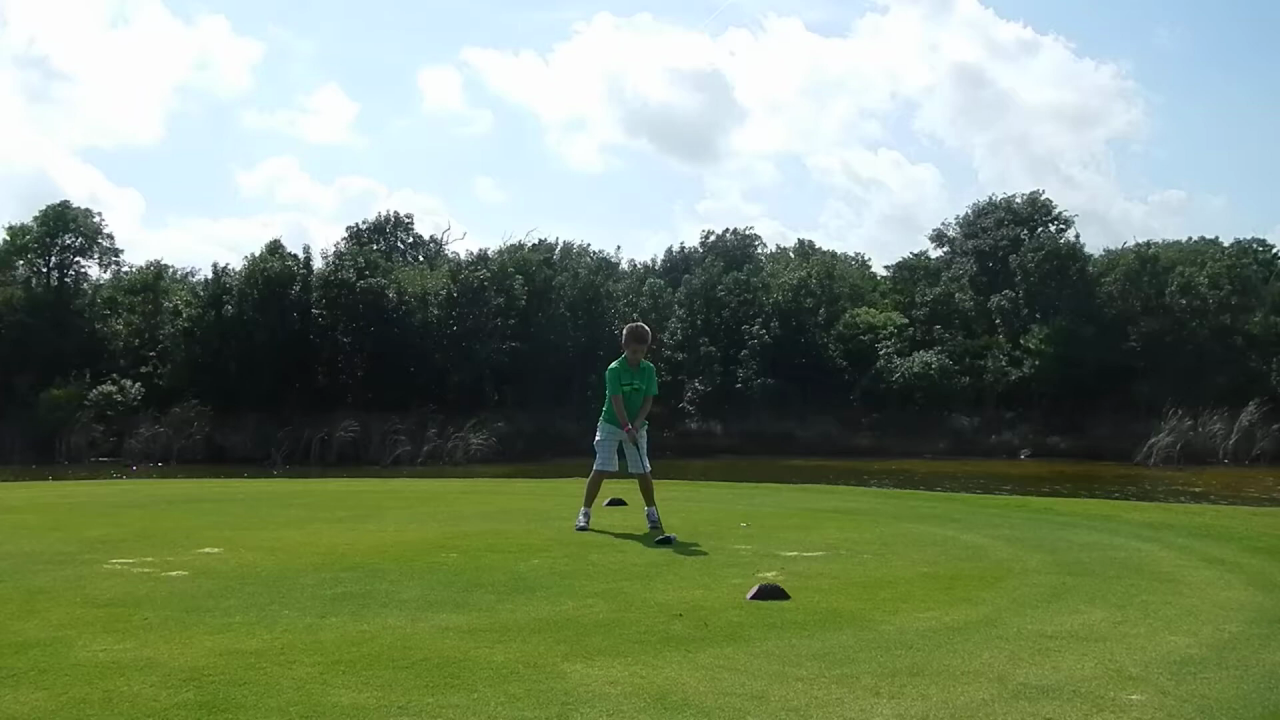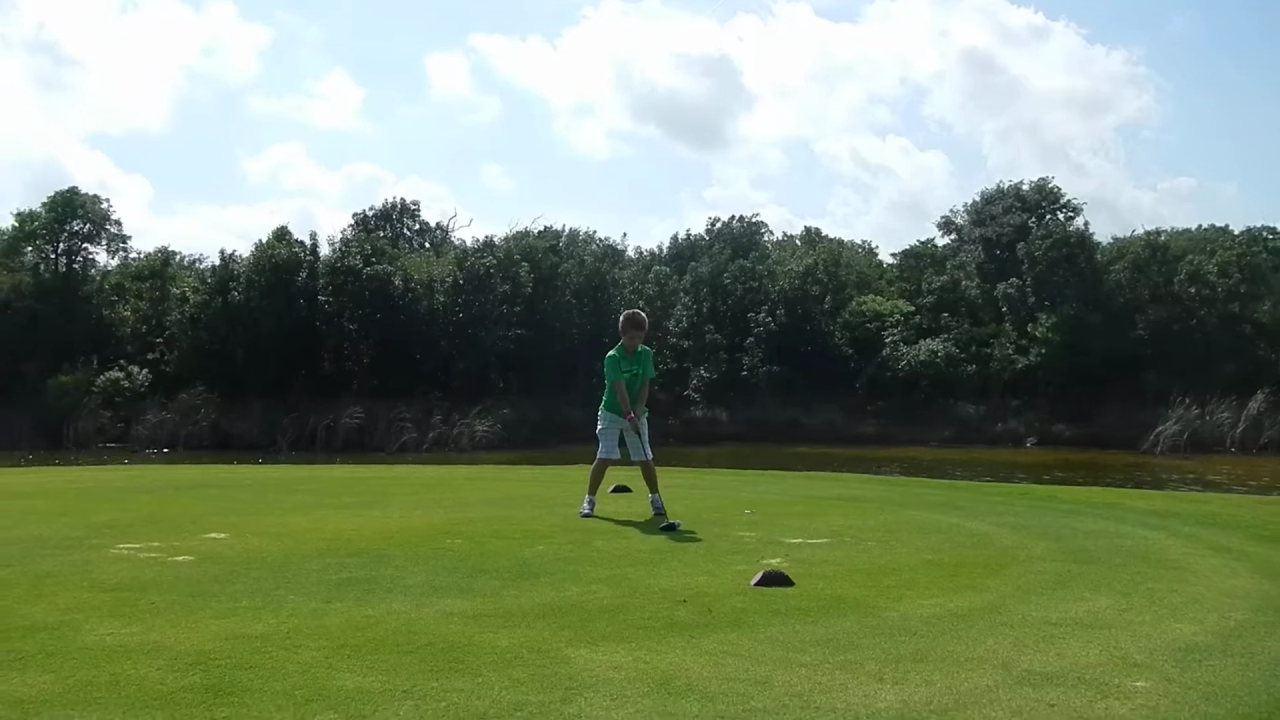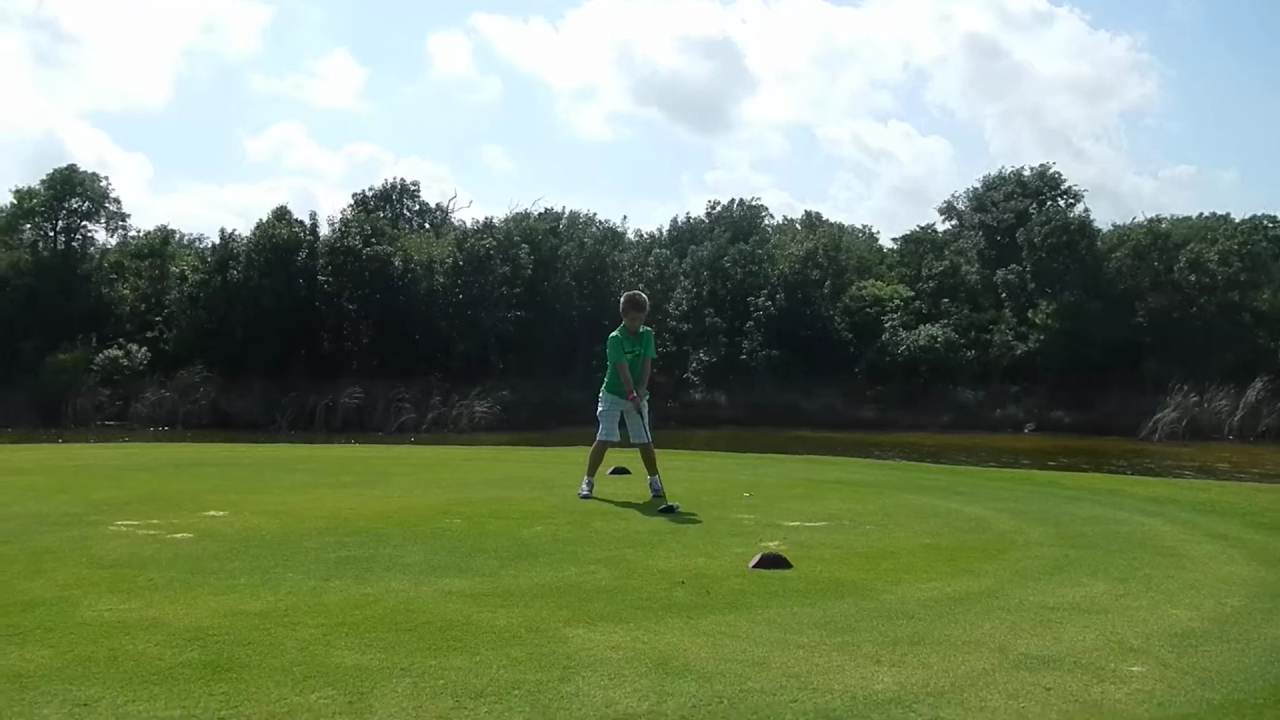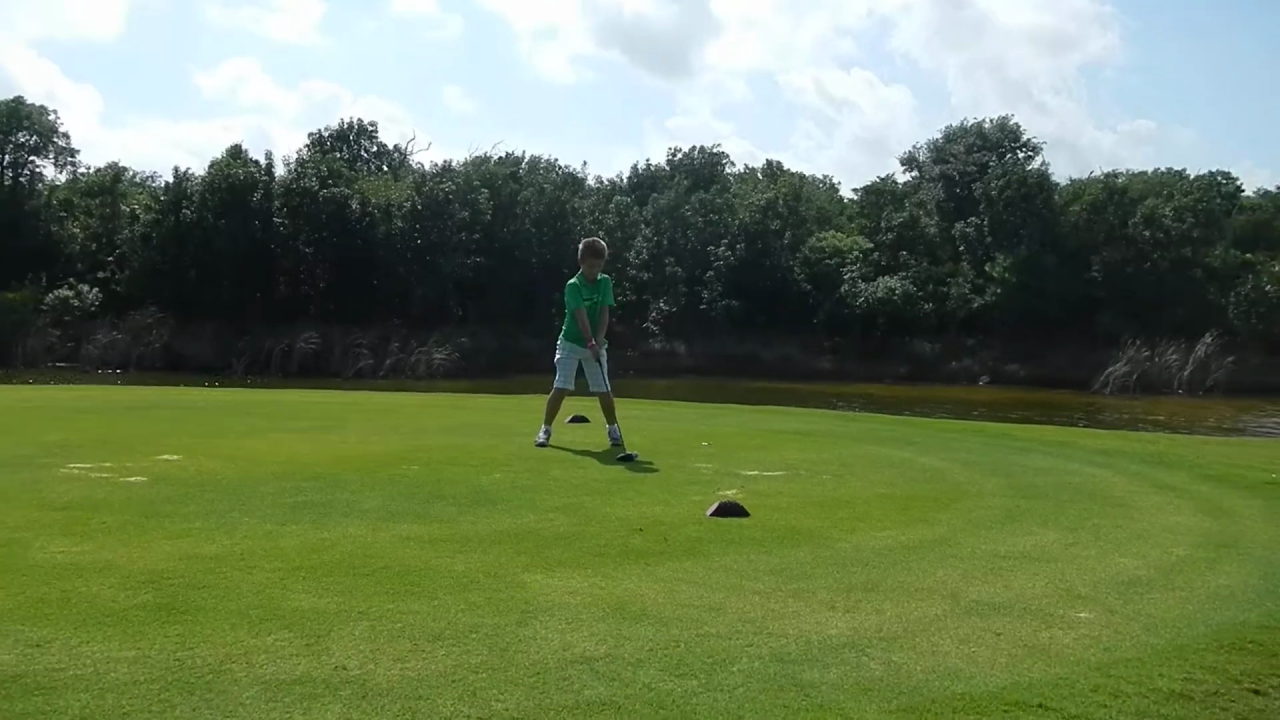
dt=0.3s
person 1, frame 1
left shoulder: (649, 369)
right shoulder: (614, 369)
left elbow: (648, 401)
right elbow: (617, 402)
left wrist: (637, 424)
right wrist: (627, 427)
left hip: (636, 426)
right hip: (611, 425)
left knee: (643, 471)
right knee: (601, 469)
left ankle: (652, 512)
right ankle: (585, 512)
person 1, frame 2
left shoulder: (646, 354)
right shoulder: (612, 357)
left elbow: (645, 385)
right elbow: (620, 389)
left wrist: (637, 412)
right wrist: (628, 415)
left hip: (637, 413)
right hip: (612, 413)
left knee: (646, 459)
right knee: (604, 457)
left ankle: (655, 499)
right ankle: (589, 500)
person 1, frame 3
left shoulder: (647, 334)
right shoulder: (615, 338)
left elbow: (647, 366)
right elbow: (622, 369)
left wrist: (640, 392)
right wrist: (631, 396)
left hip: (637, 395)
right hip: (613, 395)
left knee: (644, 440)
right knee: (604, 439)
left ankle: (654, 481)
right ankle: (588, 481)
person 1, frame 4
left shoulder: (605, 282)
right shoulder: (573, 286)
left elbow: (604, 314)
right elbow: (581, 317)
left wrist: (598, 341)
right wrist: (590, 343)
left hip: (595, 344)
right hip: (571, 343)
left knee: (603, 389)
right knee: (561, 387)
left ankle: (613, 429)
right ankle: (545, 429)
